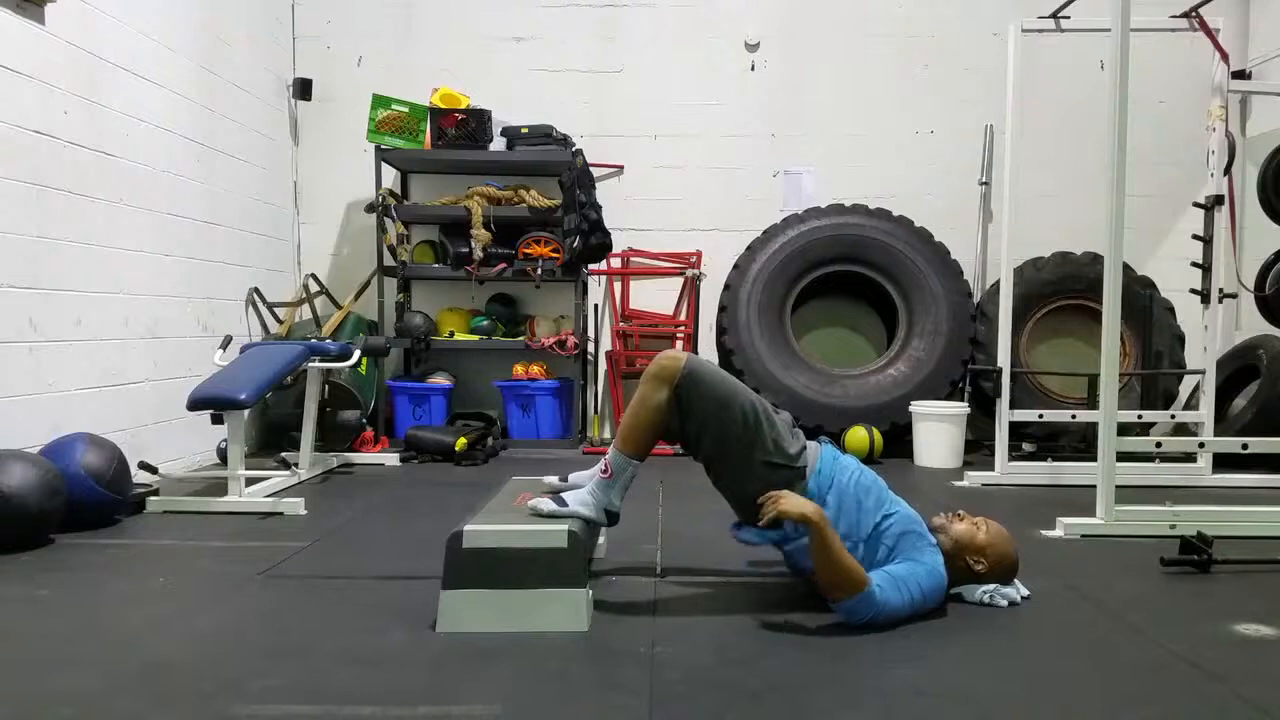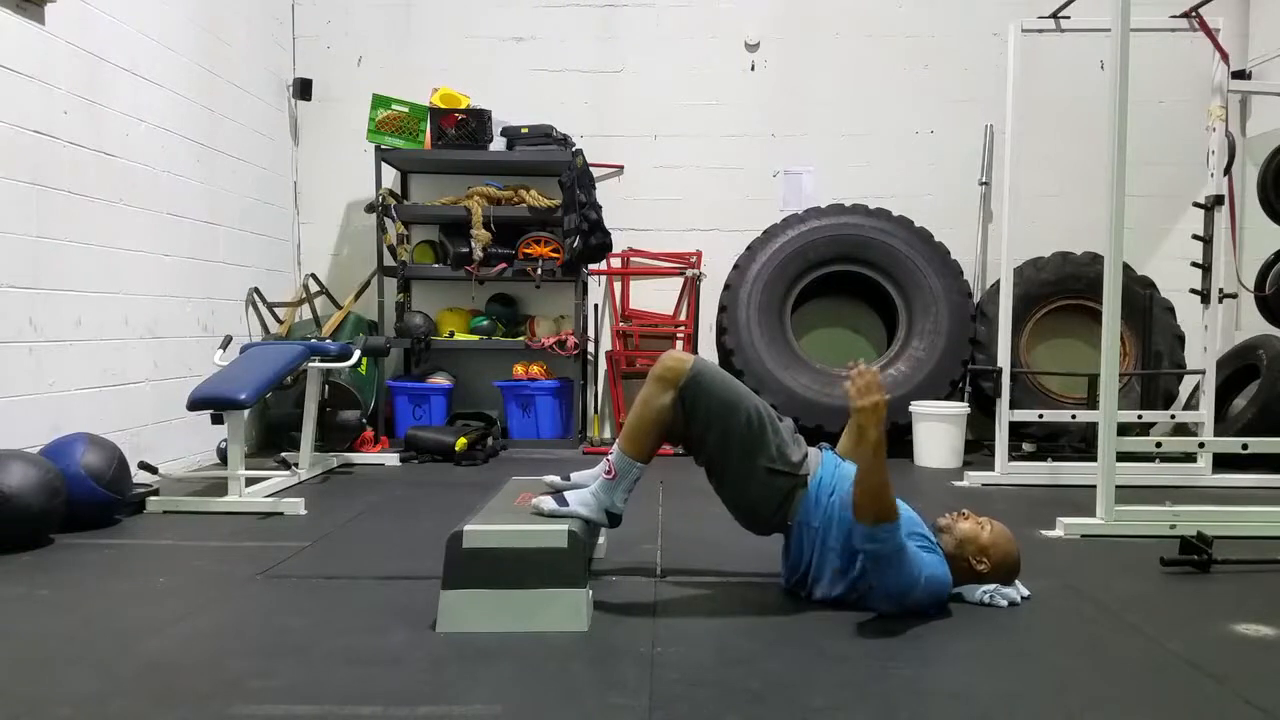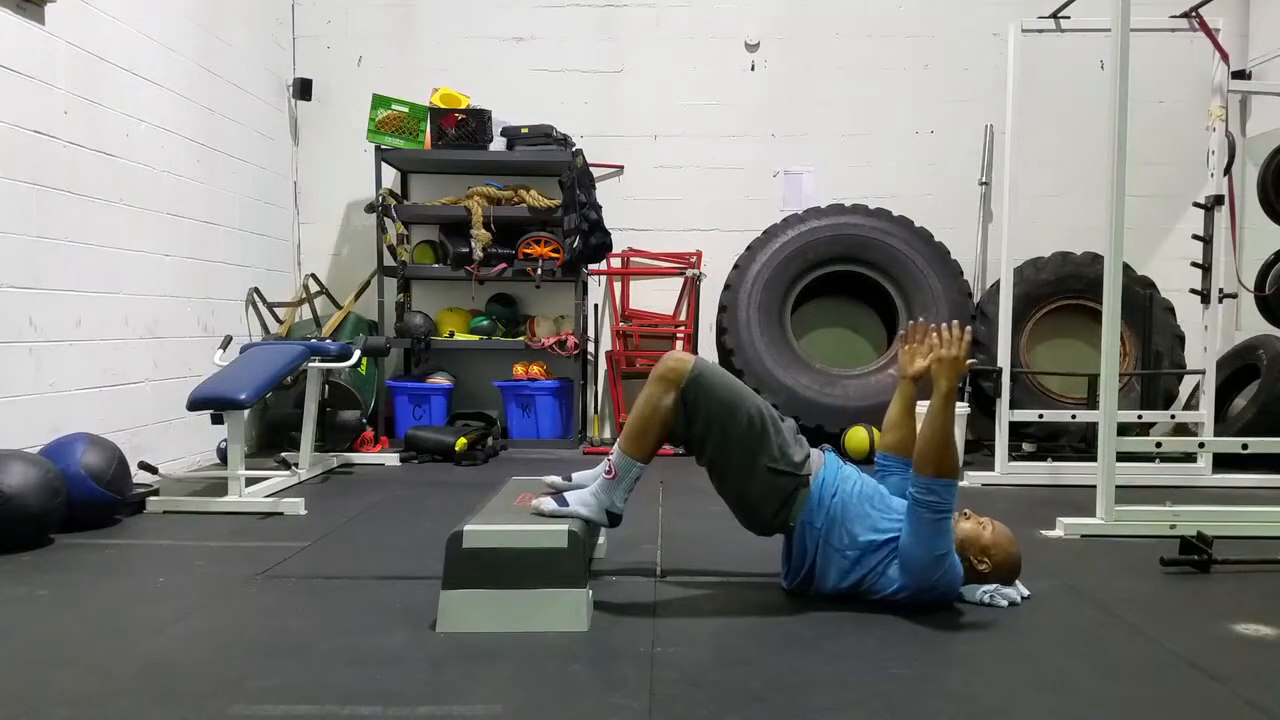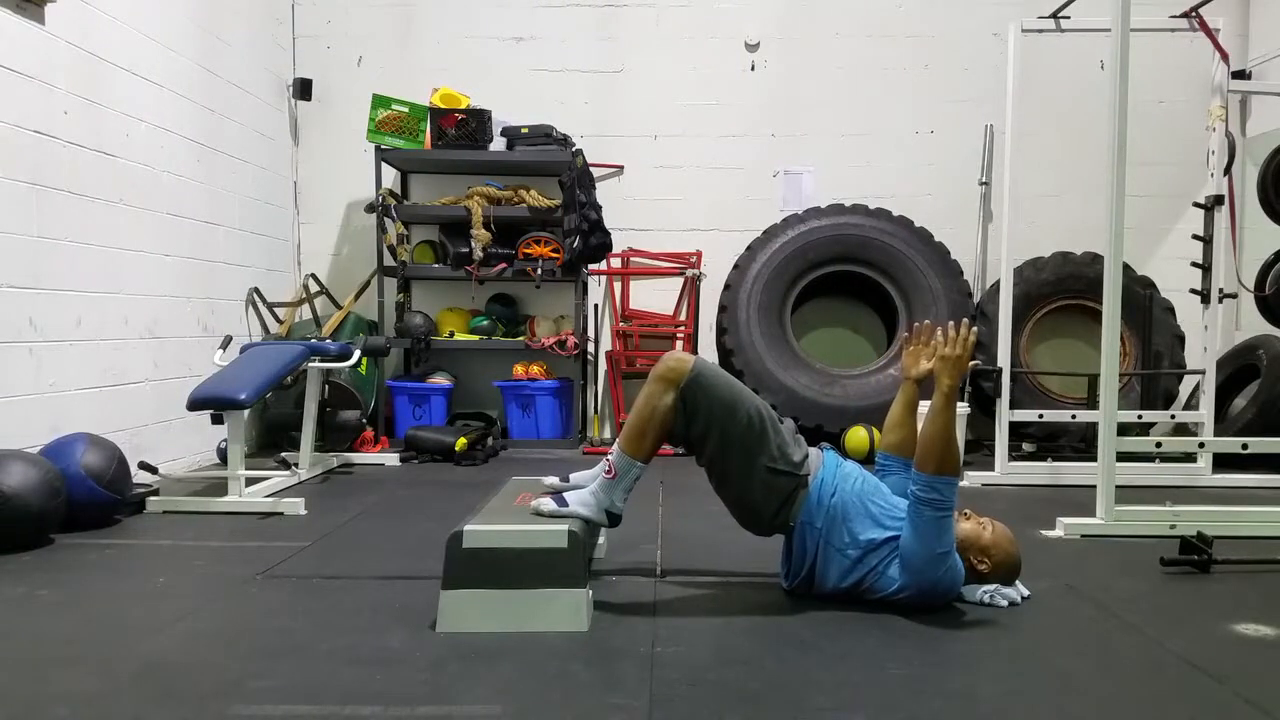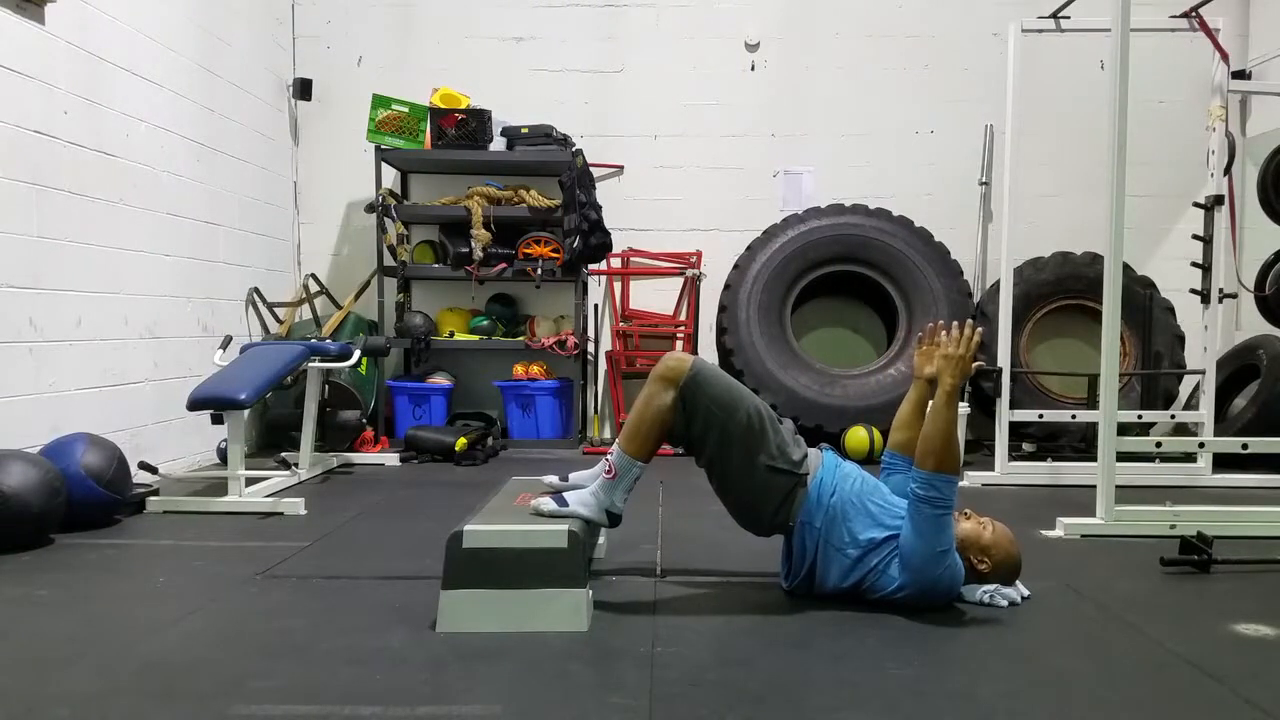
dt=0.5s
person 1, frame 1
left shoulder: (929, 576)
right shoulder: (921, 546)
left elbow: (858, 602)
left wrist: (817, 519)
left hip: (782, 472)
right hip: (801, 460)
left knee: (670, 371)
right knee: (672, 383)
left ankle: (603, 496)
right ankle: (605, 476)
person 1, frame 2
left shoulder: (929, 578)
right shoulder: (923, 545)
left elbow: (876, 532)
left wrist: (872, 429)
right wrist: (861, 415)
left hip: (785, 485)
right hip: (807, 472)
left knee: (674, 371)
right knee: (681, 392)
left ankle: (605, 497)
right ankle: (609, 477)
person 1, frame 3
left shoulder: (936, 575)
right shoulder: (910, 522)
left elbow: (934, 488)
right elbow: (894, 465)
left wrist: (945, 390)
right wrist: (908, 383)
left hip: (787, 487)
right hip: (804, 471)
left knee: (677, 371)
right knee: (679, 387)
left ankle: (606, 497)
right ankle: (609, 476)
person 1, frame 4
left shoulder: (936, 574)
right shoulder: (910, 523)
left elbow: (936, 487)
right elbow: (895, 465)
left wrist: (945, 391)
right wrist: (911, 383)
left hip: (786, 487)
right hip: (801, 473)
left knee: (676, 372)
right knee: (680, 383)
left ankle: (605, 497)
right ankle: (607, 477)
person 1, frame 5
left shoulder: (935, 573)
right shoulder: (911, 520)
left elbow: (934, 486)
right elbow: (901, 462)
left wrist: (949, 390)
right wrist: (923, 382)
left hip: (786, 488)
right hip: (800, 473)
left knee: (676, 372)
right knee: (677, 386)
left ankle: (606, 497)
right ankle: (608, 476)
